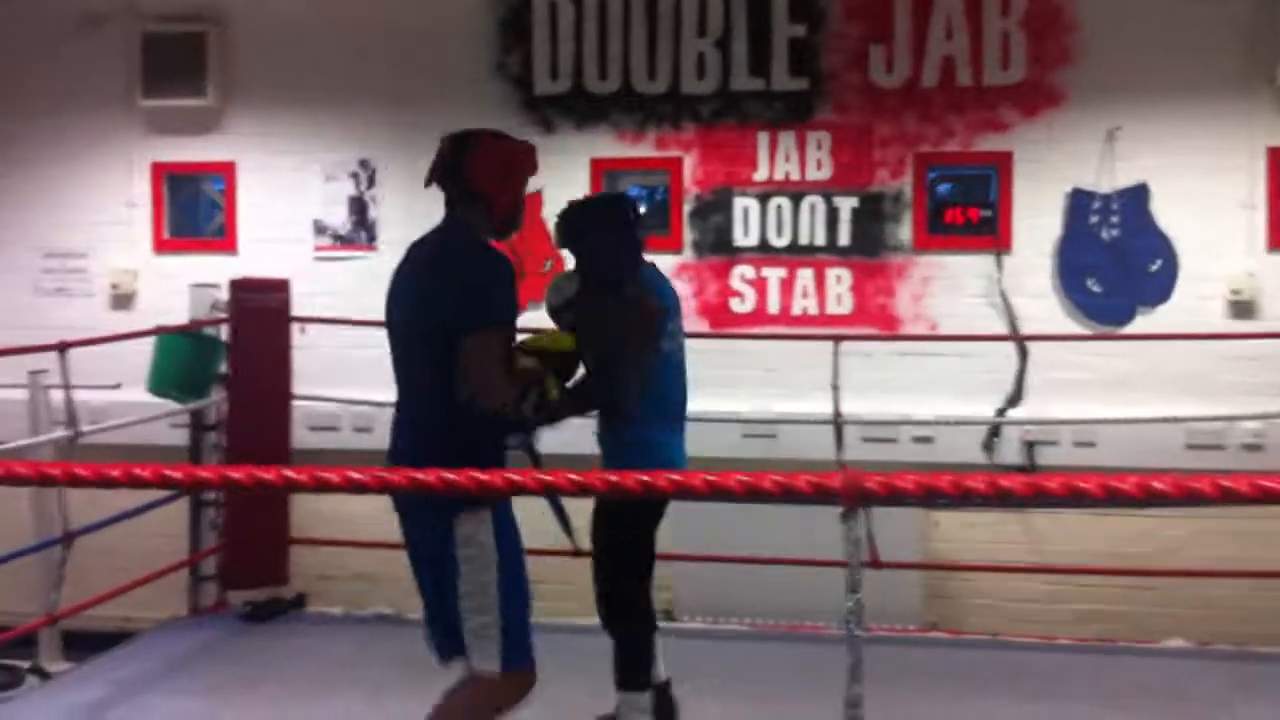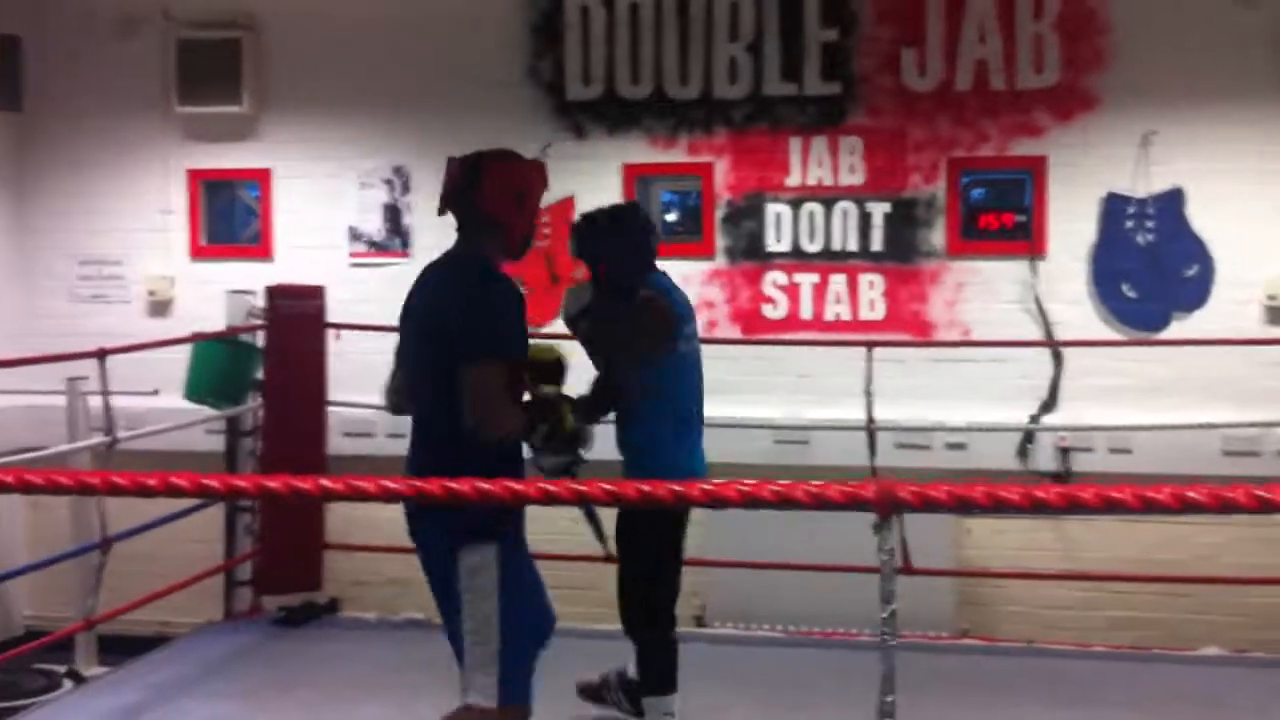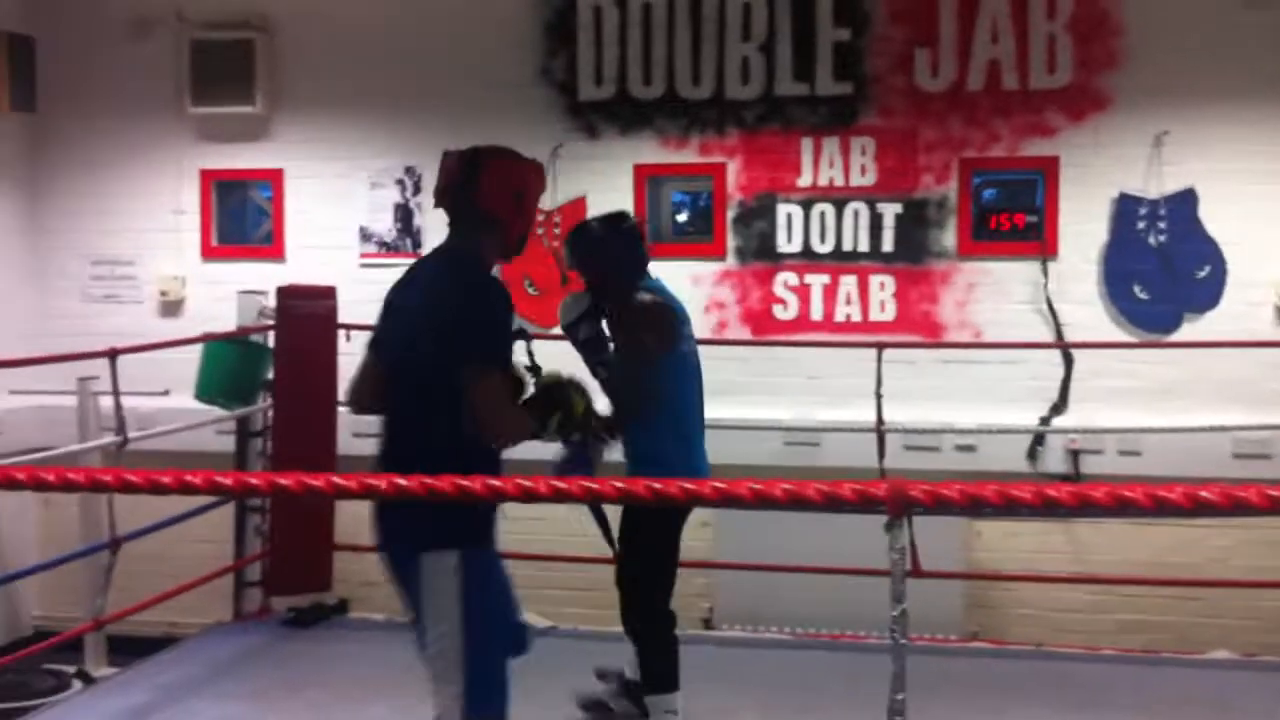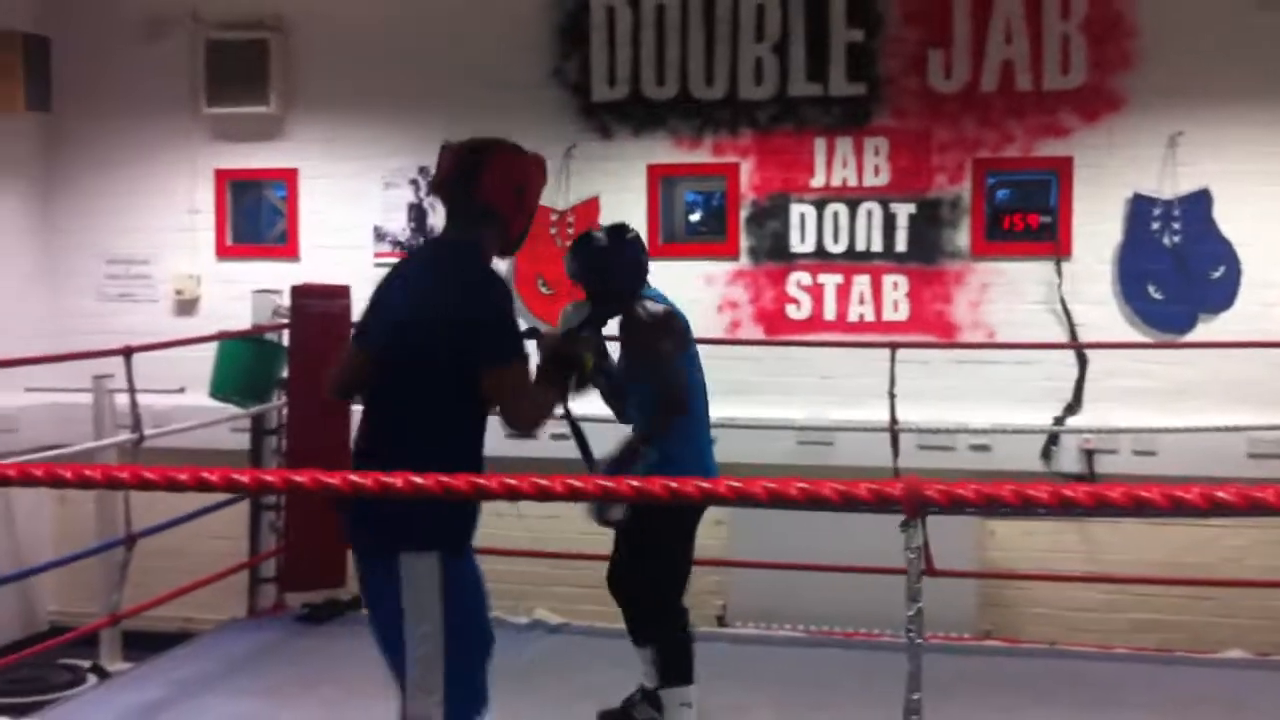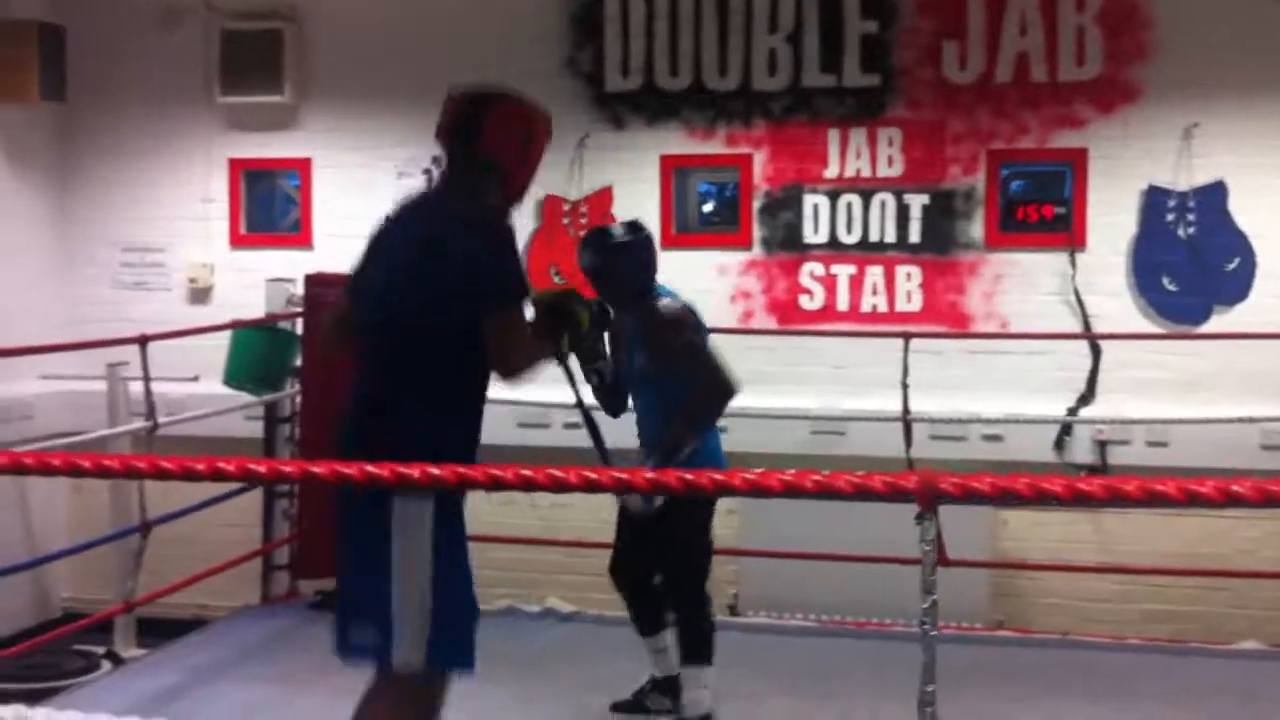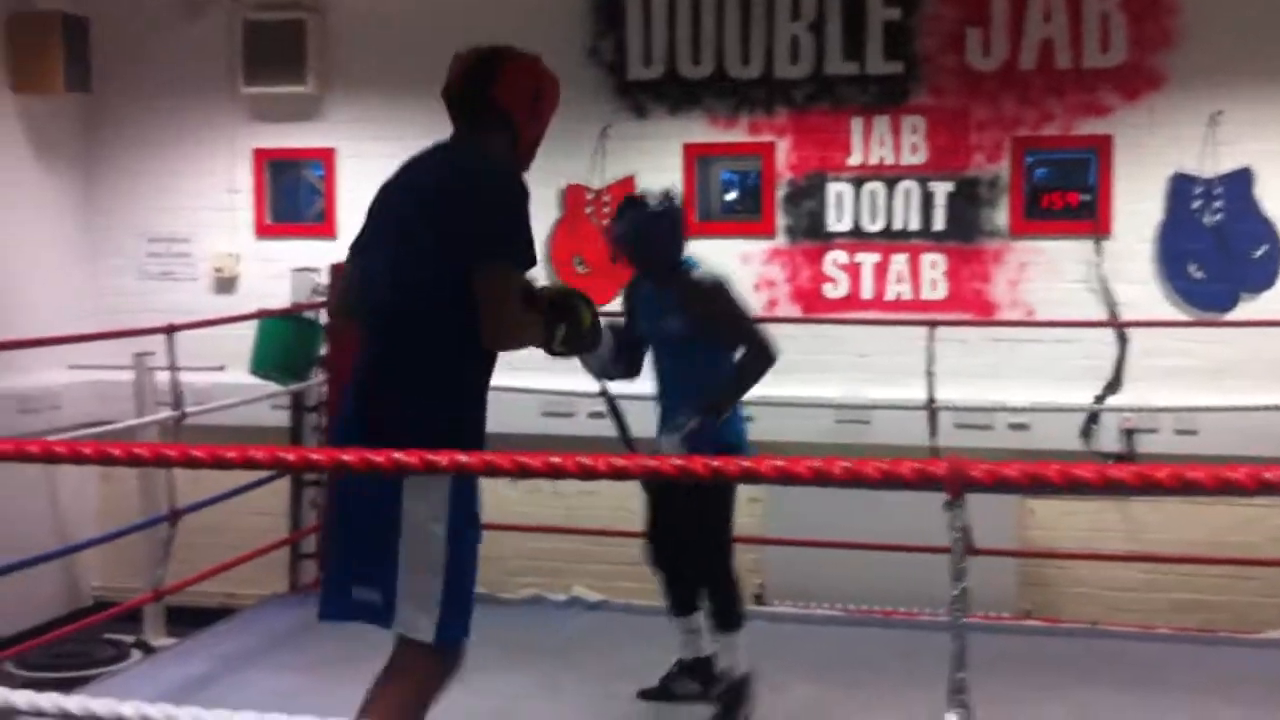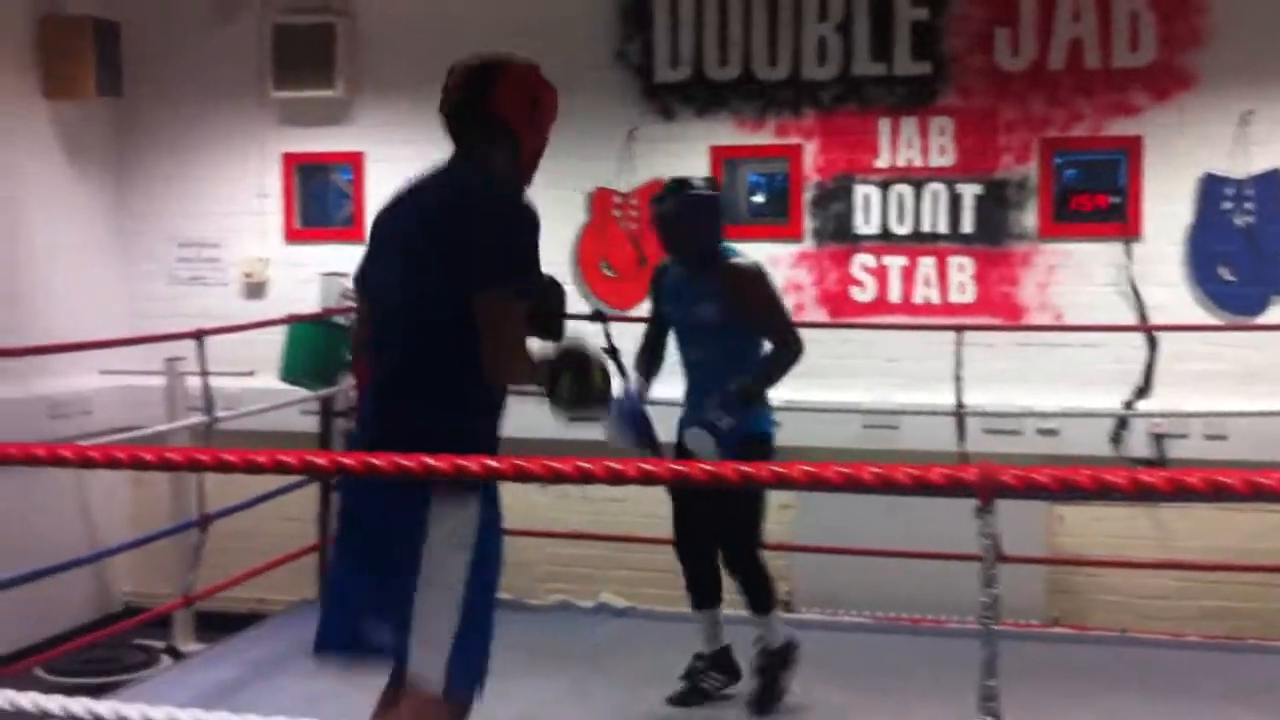
dt=0.1s
person 1, frame 1
left shoulder: (418, 261)
right shoulder: (484, 267)
right elbow: (484, 386)
left wrist: (517, 365)
right wrist: (535, 391)
left hip: (421, 478)
right hip: (458, 487)
left knee: (486, 648)
person 1, frame 2
left shoulder: (433, 284)
right shoulder: (490, 292)
left elbow: (400, 396)
right elbow: (486, 416)
left hip: (437, 501)
right hip: (473, 513)
left knee: (511, 658)
person 1, frame 3
left shoulder: (415, 283)
right shoulder: (480, 295)
left elbow: (361, 396)
right elbow: (494, 427)
right wrist: (550, 407)
left hip: (412, 510)
right hip: (441, 518)
left knee: (479, 671)
person 1, frame 4
left shoulder: (409, 274)
right shoulder: (479, 289)
left elbow: (345, 380)
right elbow: (522, 414)
right wrist: (560, 374)
left hip: (385, 506)
right hip: (420, 519)
person 1, frame 5
left shoulder: (406, 223)
right shoulder: (480, 233)
left elbow: (341, 328)
right elbow: (512, 358)
right wrist: (557, 325)
left hip: (373, 454)
right hip: (414, 468)
left knee: (410, 661)
person 1, frame 6
left shoulder: (409, 183)
right shoulder: (494, 188)
left elbow: (346, 303)
right elbow: (505, 324)
right wrist: (562, 322)
left hip: (376, 426)
right hip: (426, 436)
left knee: (419, 633)
right knee: (428, 644)
person 1, frame 7
left shoulder: (405, 209)
right shoulder: (502, 216)
right elbow: (501, 361)
right wrist: (561, 373)
left hip: (383, 462)
right hip: (442, 471)
person 2, frame 1
left shoulder: (627, 300)
right shoulder: (649, 289)
left elbow: (607, 392)
left wrist: (537, 409)
right wrist: (574, 324)
left hip: (636, 466)
right hip: (653, 458)
left knee: (622, 595)
right knee: (623, 586)
person 2, frame 2
left shoulder: (642, 305)
right shoulder: (659, 298)
left elbow: (616, 392)
right wrist: (590, 333)
left hip: (659, 472)
right hip: (673, 465)
left knee: (646, 601)
right knee: (644, 592)
person 2, frame 3
left shoulder: (640, 310)
right shoulder: (646, 305)
left elbow: (635, 400)
right wrist: (588, 341)
left hip: (665, 473)
right hip: (656, 471)
left knee: (647, 596)
right knee: (636, 581)
person 2, frame 4
left shoulder: (647, 320)
right shoulder: (641, 316)
left elbow: (675, 403)
right elbow: (627, 407)
left wrist: (623, 463)
right wrist: (592, 356)
left hip: (678, 476)
right hip: (662, 473)
left knee: (660, 596)
right knee: (627, 581)
person 2, frame 5
left shoulder: (666, 319)
right shoulder: (625, 321)
left elbow: (718, 388)
right elbow: (614, 402)
left wrist: (671, 450)
right wrist: (590, 356)
left hip: (688, 466)
right hip: (655, 463)
left knee: (683, 583)
right knee: (629, 572)
person 2, frame 6
left shoulder: (703, 287)
right shoulder: (642, 290)
left elbow: (761, 352)
right elbow: (630, 366)
left wrist: (709, 410)
right wrist: (605, 348)
left hip: (715, 441)
right hip: (676, 438)
left knee: (708, 555)
right knee: (666, 549)
right ankle: (695, 664)
person 2, frame 7
left shoulder: (739, 275)
right shoulder: (666, 278)
left elbow: (789, 346)
right elbow: (655, 343)
left wrist: (738, 395)
right wrist: (637, 387)
left hip: (742, 434)
right hip: (700, 431)
left knee: (737, 548)
right knee: (691, 545)
left ankle: (775, 650)
right ankle: (714, 658)
